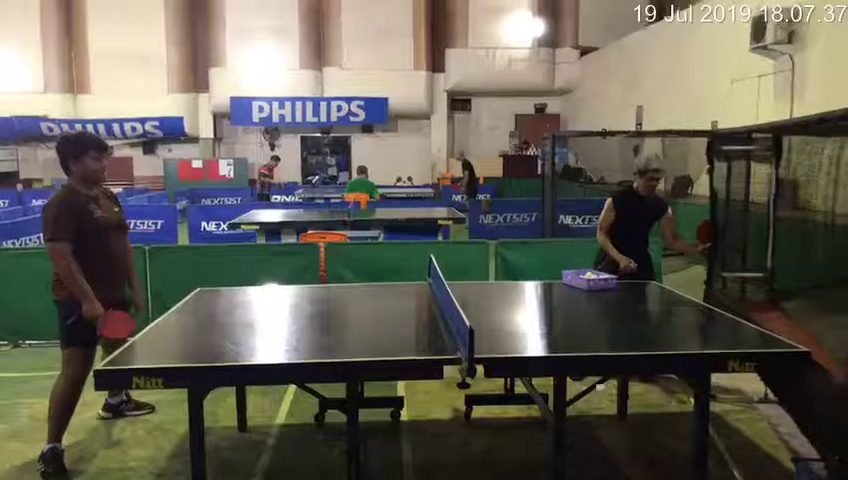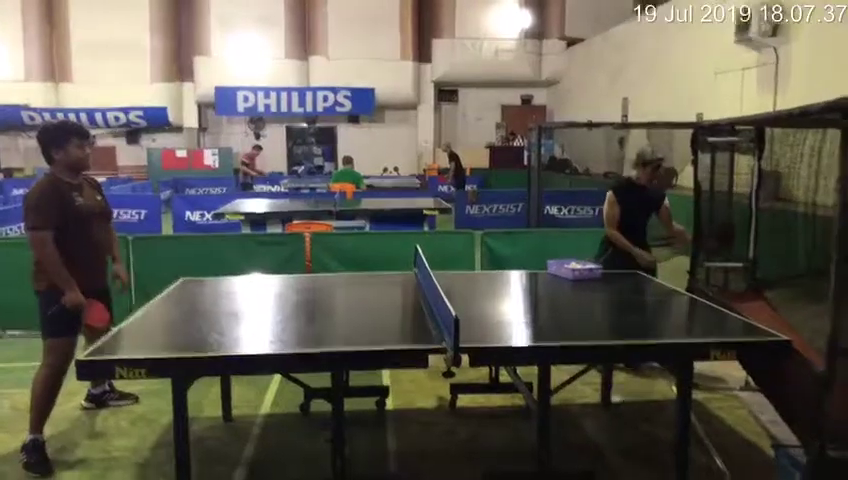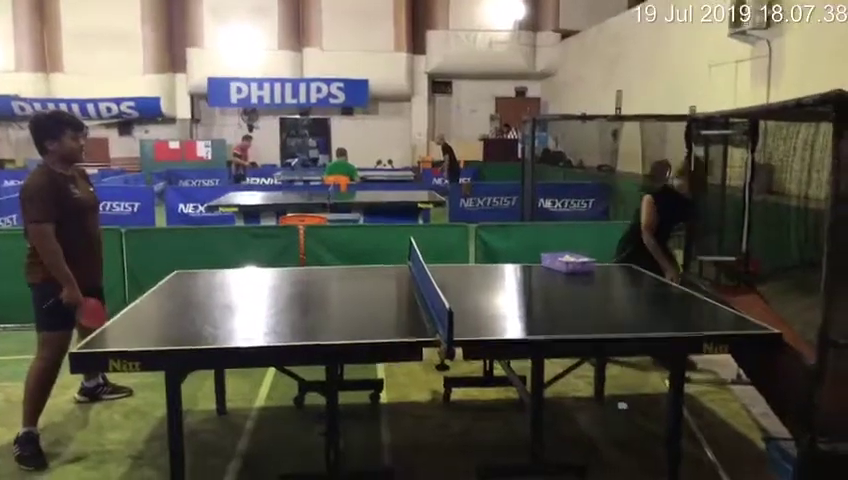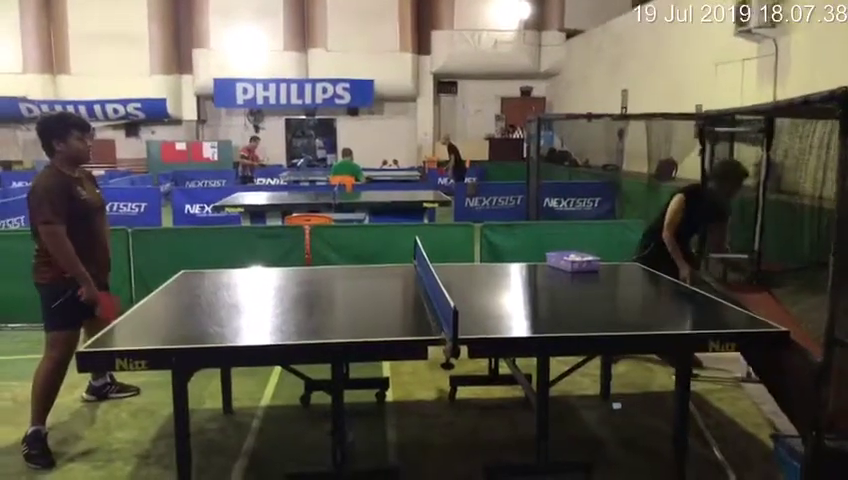
dt=0.4s
person 1, frame 1
left shoulder: (108, 197)
right shoulder: (62, 204)
right elbow: (61, 257)
left wrist: (133, 286)
right wrist: (88, 300)
left hip: (114, 294)
right hip: (81, 302)
left knee: (118, 351)
right knee: (75, 372)
left ankle: (116, 401)
right ankle: (51, 450)
person 1, frame 2
left shoulder: (91, 185)
right shoulder: (44, 192)
left elbow: (105, 226)
right elbow: (42, 245)
left wrist: (117, 261)
right wrist: (68, 289)
left hip: (95, 283)
right hip: (61, 290)
left knee: (101, 338)
right knee: (56, 360)
left ankle: (99, 391)
right ankle: (33, 441)
person 1, frame 3
left shoulder: (79, 175)
right shoulder: (41, 184)
right elbow: (43, 239)
right wrist: (68, 285)
left hip: (88, 276)
right hip: (55, 283)
left knee: (94, 331)
right knee: (50, 353)
left ankle: (92, 384)
right ankle: (26, 434)
person 1, frame 4
left shoulder: (85, 177)
right shoulder: (48, 185)
right elbow: (55, 240)
left wrist: (98, 274)
right wrist: (84, 282)
left hip: (93, 275)
right hip: (63, 282)
left knee: (100, 330)
right knee: (59, 352)
left ankle: (100, 383)
right ankle: (35, 433)
person 2, frame 1
left shoulder: (660, 206)
right shoulder: (617, 200)
left elbow: (671, 240)
right elbow: (601, 234)
left wrist: (696, 249)
right wrist: (619, 258)
left hip: (641, 264)
right hip: (612, 264)
person 2, frame 2
left shoulder: (657, 195)
right shoulder: (617, 192)
left elbow: (671, 226)
right elbow: (610, 230)
right wrist: (636, 253)
left hip: (640, 250)
right hip: (614, 253)
person 2, frame 3
left shoulder: (688, 205)
right shoulder: (654, 197)
right elbow: (647, 235)
right wrist: (667, 268)
left hip: (657, 251)
right hip: (632, 253)
left ankle: (667, 355)
person 2, frame 4
left shoulder: (719, 208)
right shoulder: (686, 196)
left elbow: (717, 244)
right elbow: (667, 232)
right wrist: (682, 266)
left hip: (679, 248)
right hip: (656, 246)
